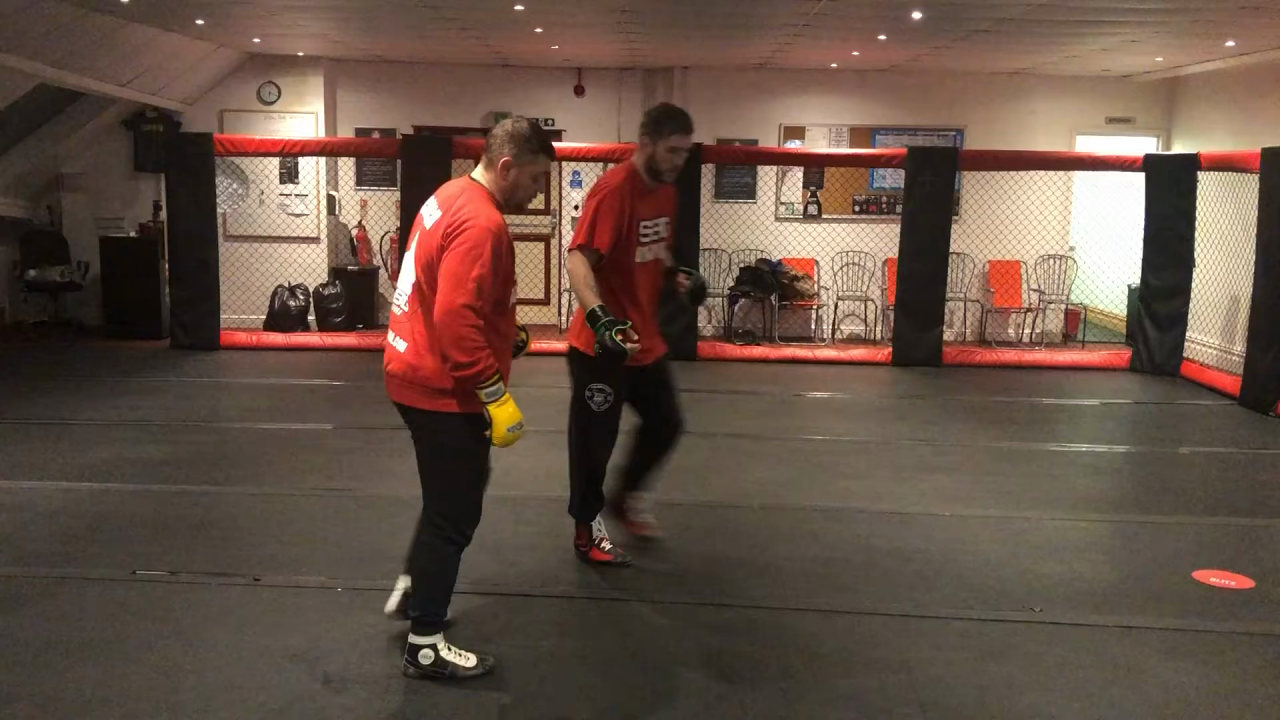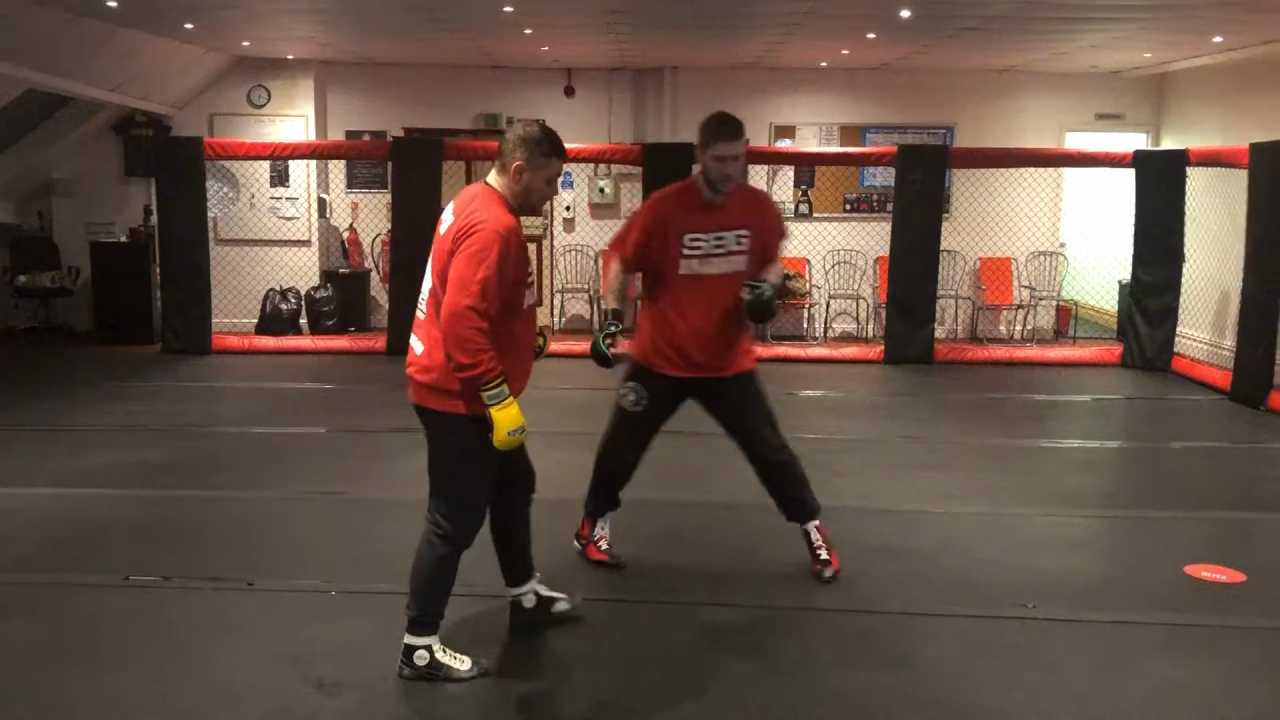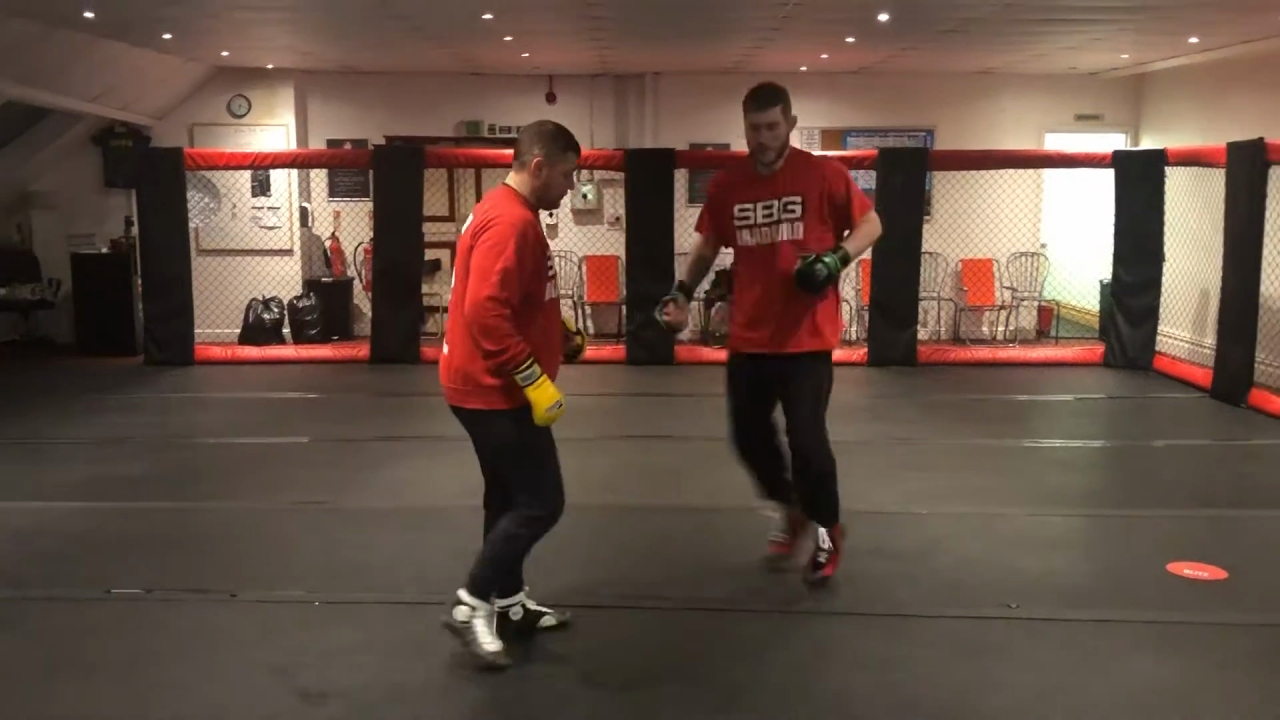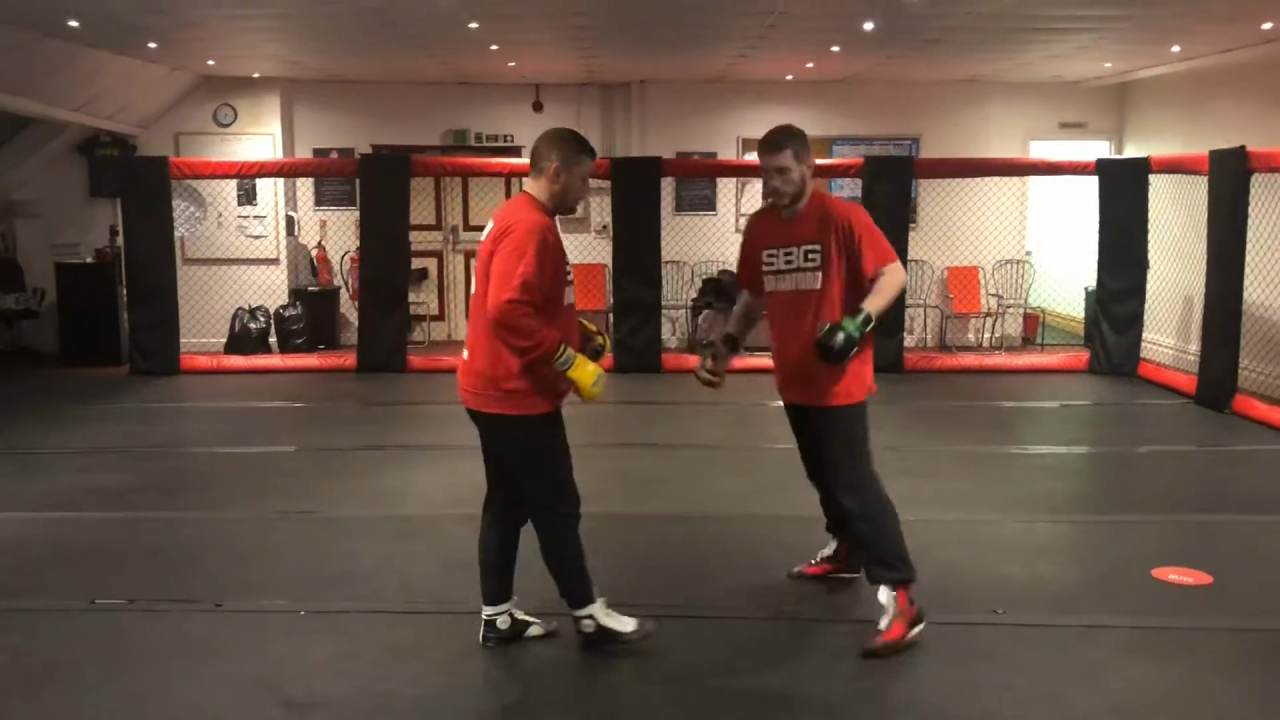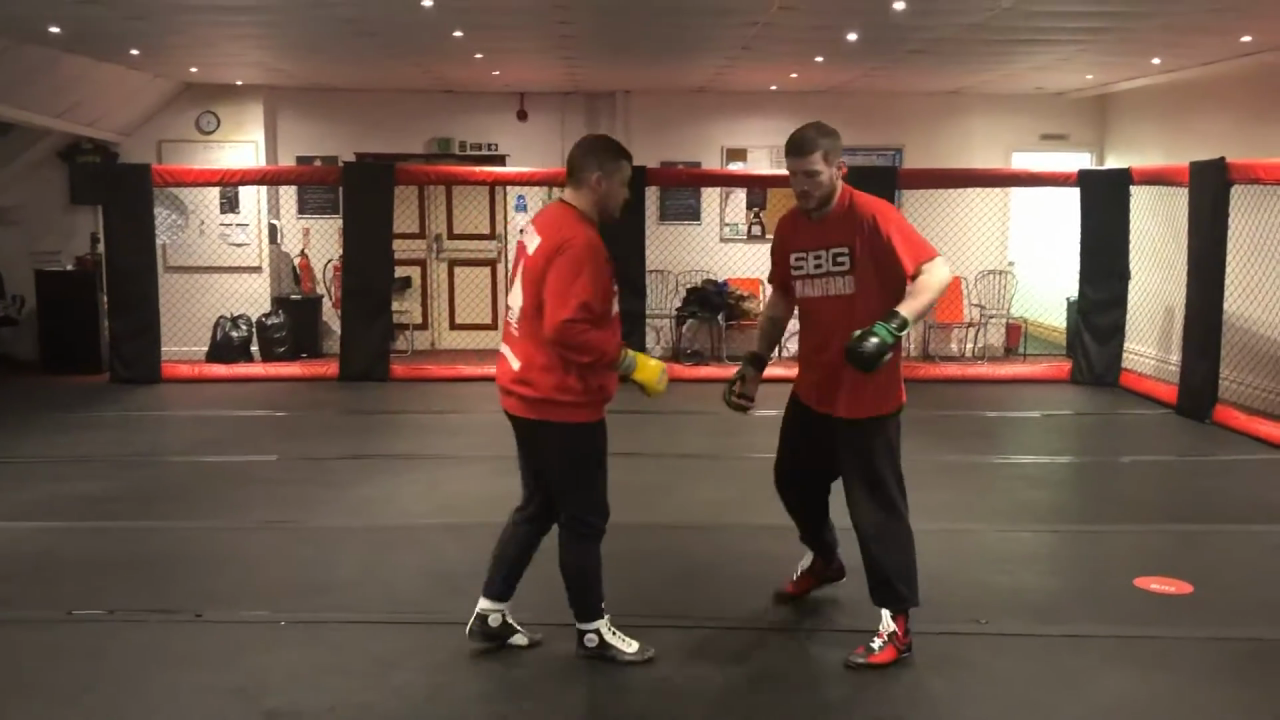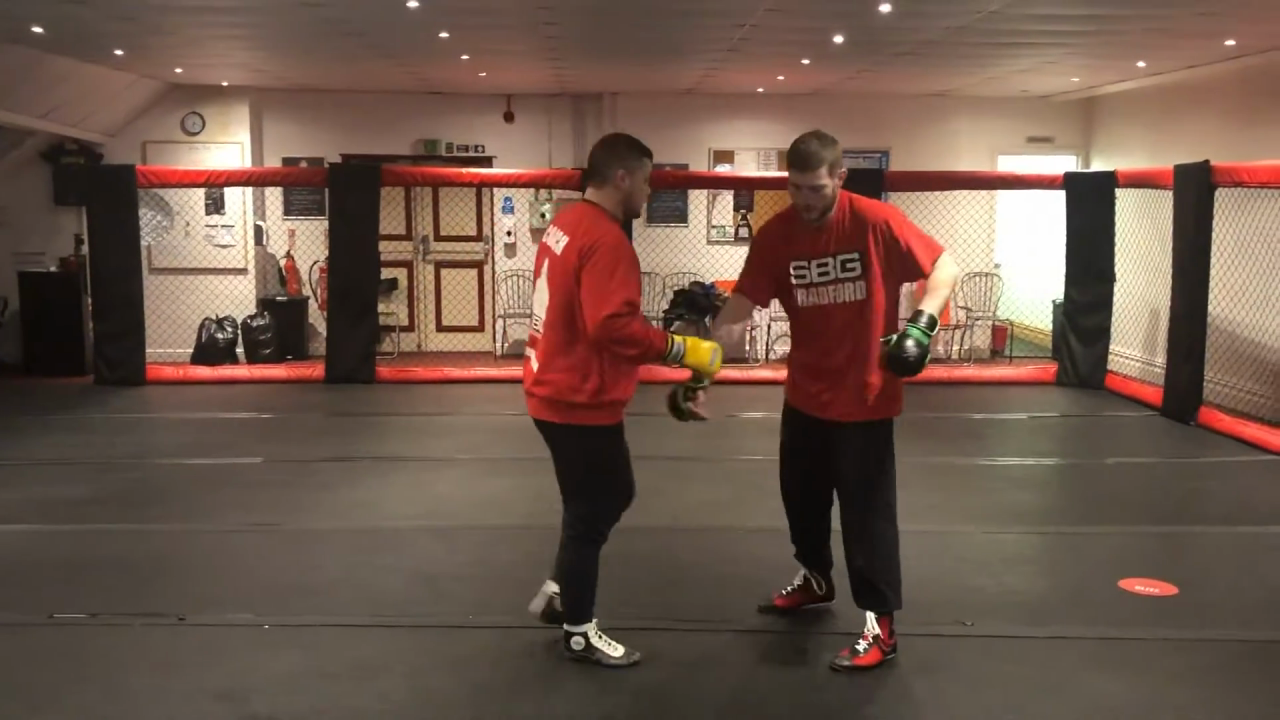
dt=0.3s
person 1, frame 1
left shoulder: (452, 196)
right shoulder: (482, 225)
right elbow: (458, 321)
left wrist: (505, 329)
right wrist: (497, 398)
left hip: (422, 374)
right hip: (442, 390)
left knee: (459, 490)
right knee: (453, 511)
left ankle: (413, 586)
right ankle: (424, 645)
person 1, frame 2
left shoulder: (475, 203)
right shoulder: (493, 228)
right elbow: (464, 322)
left wrist: (525, 332)
right wrist: (500, 401)
left hip: (460, 389)
right hip: (458, 396)
left knee: (513, 487)
right knee: (455, 519)
left ankle: (524, 598)
right ankle: (420, 646)
person 1, frame 3
left shoulder: (506, 212)
right shoulder: (512, 222)
right elbow: (487, 312)
left wrist: (559, 331)
right wrist: (534, 382)
left hip: (489, 387)
right hip: (494, 392)
left knee: (510, 496)
right knee: (541, 502)
left ankle: (507, 604)
right ankle: (471, 605)
person 1, frame 4
left shoulder: (519, 216)
right shoulder: (530, 228)
right elbow: (511, 312)
left wrist: (580, 330)
right wrist: (572, 362)
left hip: (499, 390)
right hip: (518, 396)
left knee: (507, 503)
right knee: (557, 508)
left ankle: (497, 615)
right ankle: (588, 615)
person 1, frame 5
left shoulder: (547, 222)
right shoulder: (579, 242)
right elbow: (569, 329)
left wrist: (613, 353)
right wrist: (632, 365)
left hip: (530, 391)
right hip: (562, 403)
left knee: (539, 506)
right knee: (584, 518)
left ankle: (490, 611)
right ankle: (592, 630)
person 1, frame 6
left shoulder: (565, 222)
right shoulder: (606, 240)
right elbow: (613, 326)
right wrist: (684, 350)
left hip: (559, 390)
right hip: (581, 403)
left knee: (608, 498)
right knee: (589, 514)
left ankle: (560, 594)
right ankle: (577, 631)
person 2, frame 1
left shoulder: (666, 192)
right shoulder: (614, 191)
right elbow: (579, 259)
left wrist: (676, 274)
right wrist: (602, 320)
left hip: (646, 340)
right hip: (603, 344)
left knee: (665, 425)
right knee: (593, 440)
left ankle: (627, 497)
right ankle: (587, 525)
person 2, frame 2
left shoulder: (758, 207)
right shoulder: (664, 206)
left elbow: (771, 260)
right elbow: (620, 263)
left wrist: (765, 288)
right wrist: (611, 319)
left hip: (730, 360)
right hip: (663, 357)
left knee: (767, 448)
right knee: (622, 444)
left ankle: (811, 529)
right ankle: (594, 524)
person 2, frame 3
left shoulder: (822, 174)
right shoulder: (727, 183)
left elbow: (870, 225)
right elbow: (708, 244)
left wrist: (836, 258)
right wrist: (684, 290)
left hip: (806, 335)
right hip: (748, 335)
left knee: (807, 438)
right knee: (749, 437)
left ankle: (824, 526)
right ankle: (790, 508)
person 2, frame 4
left shoulder: (842, 217)
right shoulder: (759, 227)
left elbow: (893, 274)
right elbow: (753, 295)
left wrist: (858, 321)
right wrist: (726, 343)
left hip: (839, 381)
right hip: (795, 381)
left knee: (853, 487)
right knee: (826, 478)
left ankle: (899, 599)
right ankle: (845, 549)
person 2, frame 5
left shoulder: (872, 217)
right shoulder: (789, 228)
left elbow: (937, 273)
left wrist: (890, 327)
right wrist: (754, 363)
left hip: (867, 394)
right hip: (811, 389)
left knee: (876, 506)
right knee: (793, 480)
left ankle: (896, 623)
right ankle: (822, 559)
person 2, frame 6
left shoulder: (877, 221)
right shoulder: (775, 234)
left elbow: (944, 266)
right elbow: (739, 307)
left wrist: (920, 326)
left hip: (865, 399)
right hip: (804, 397)
left knee: (867, 511)
right knee: (800, 499)
left ankle: (880, 624)
right ankle: (816, 580)
